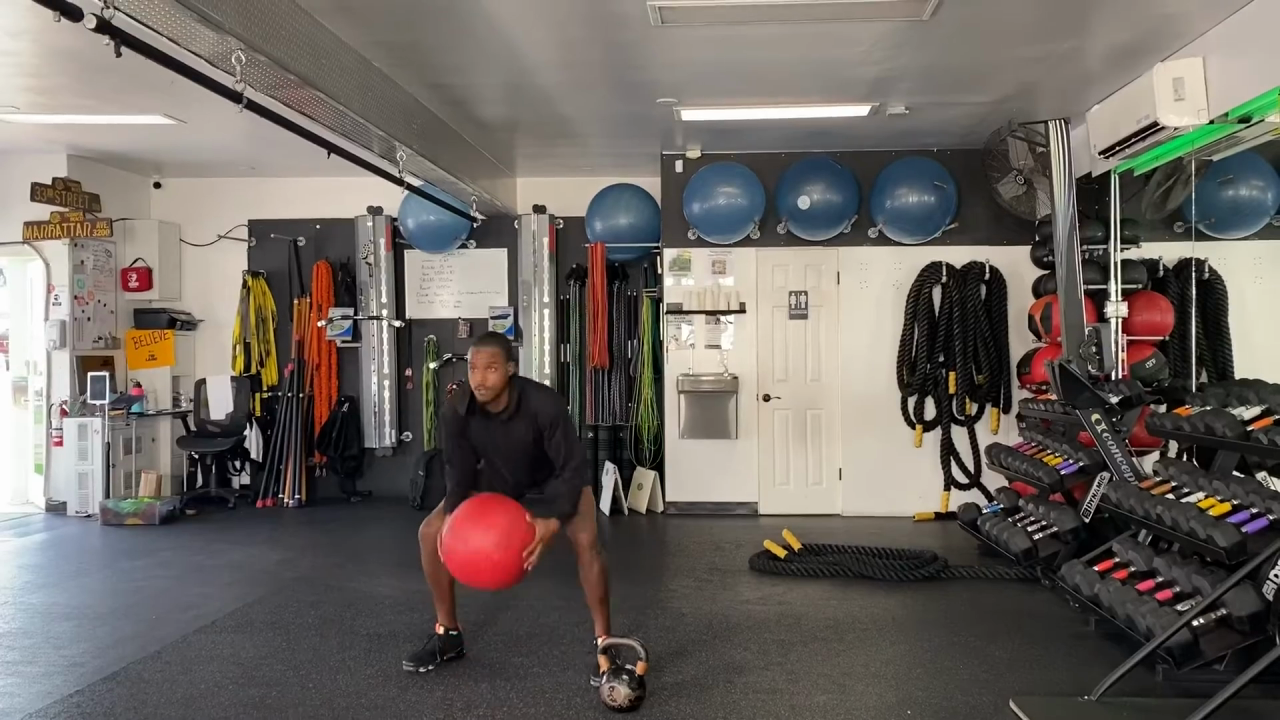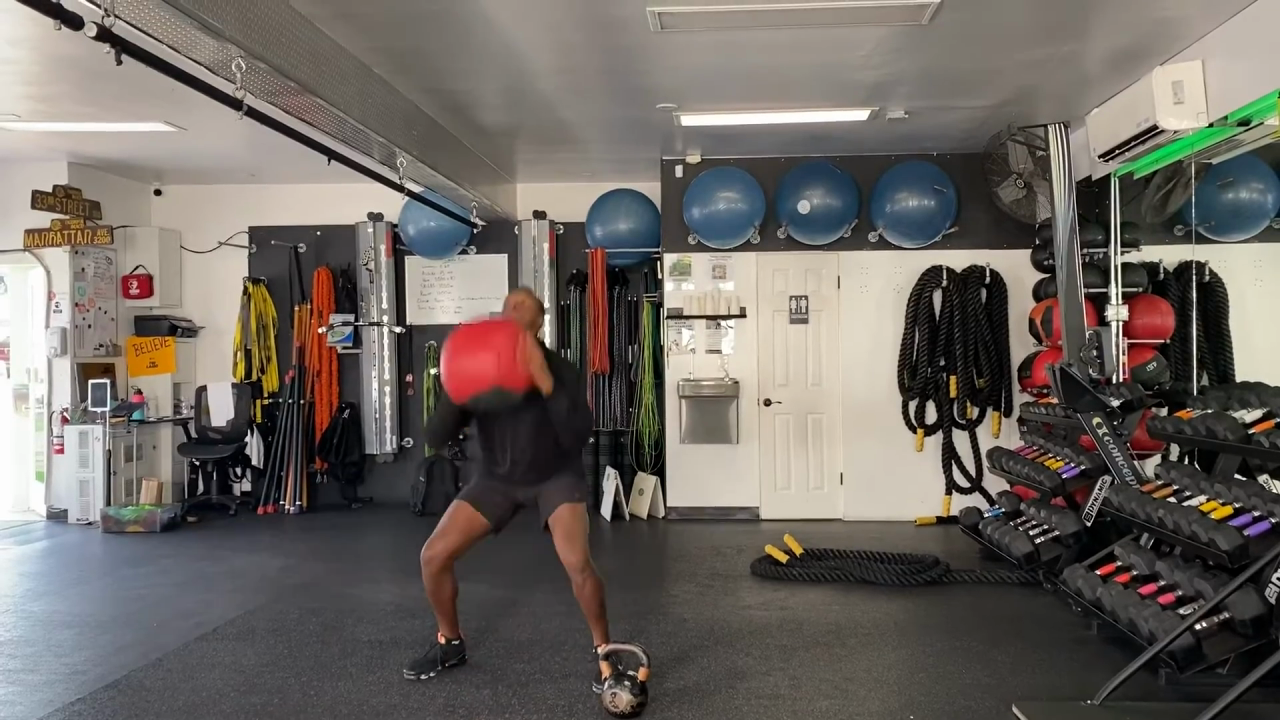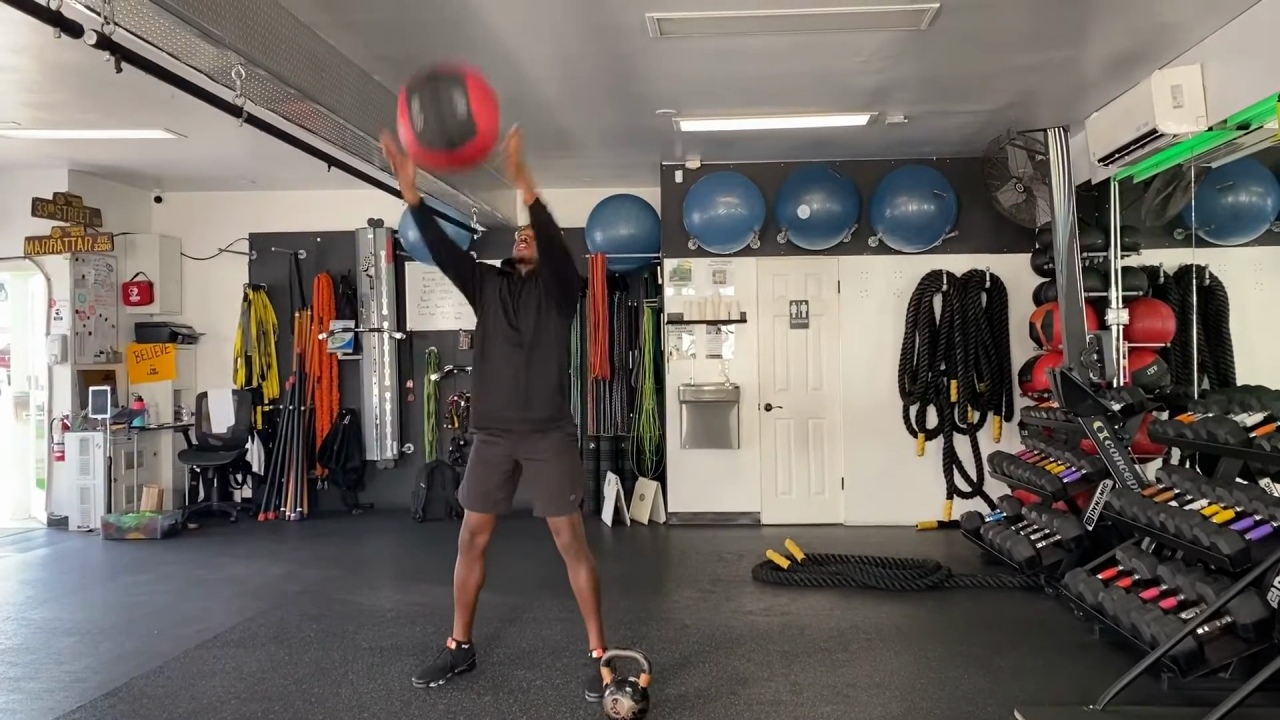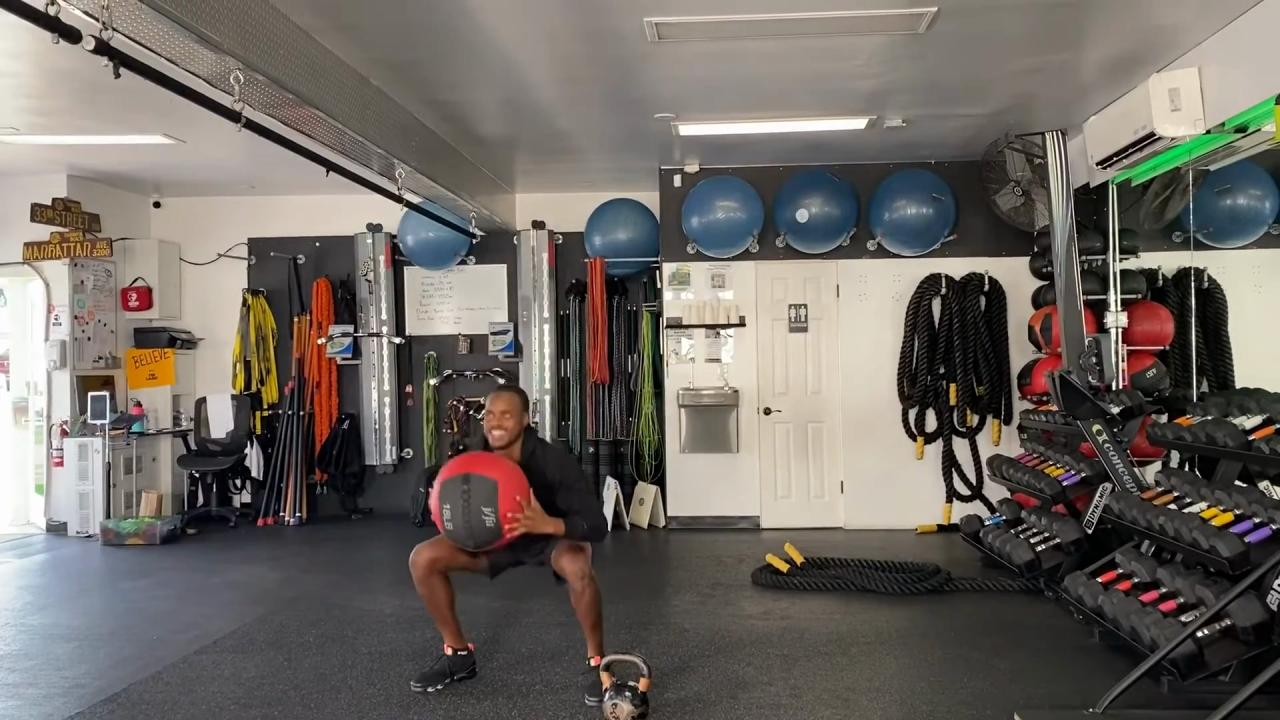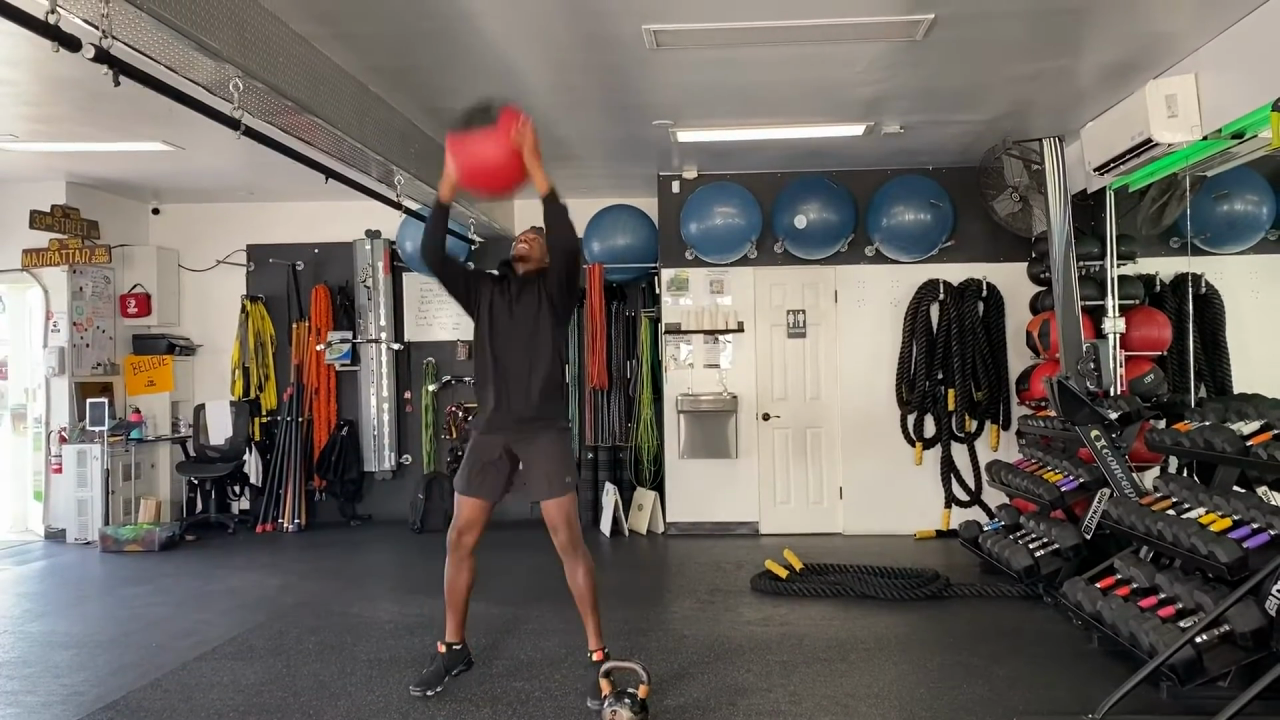
dt=0.7s
person 1, frame 1
left shoulder: (544, 403)
right shoulder: (457, 411)
left elbow: (574, 468)
right elbow: (459, 471)
left wrist: (551, 521)
right wrist: (454, 520)
left hip: (554, 476)
right hip: (496, 476)
left knee: (585, 542)
right knee: (431, 532)
left ankle: (603, 642)
right ankle: (447, 634)
person 1, frame 2
left shoulder: (558, 369)
left elbow: (577, 436)
right elbow: (436, 437)
left wrist: (546, 383)
left hip: (555, 476)
right hip: (496, 477)
left knee: (576, 562)
right knee: (433, 556)
left ankle: (604, 651)
right ankle: (449, 642)
person 1, frame 3
left shoulder: (562, 286)
right shoulder: (487, 283)
left elbow: (558, 251)
right elbow: (443, 251)
left wrist: (532, 197)
right wrist: (414, 193)
left hip: (549, 433)
right hip: (494, 433)
left knee: (571, 545)
right knee: (472, 542)
left ankle: (598, 656)
right ankle: (459, 647)
person 1, frame 4
left shoulder: (554, 461)
left elbow: (596, 525)
left wrist: (546, 524)
left hip: (556, 533)
left knee: (578, 570)
right knee: (423, 559)
left ankle: (596, 662)
right ankle: (458, 653)
person 1, frame 5
left shoulder: (556, 292)
right shoulder: (487, 290)
left elbow: (571, 250)
right elbow: (435, 259)
left wrist: (540, 178)
right wrist: (445, 194)
left hip: (544, 428)
right hip: (491, 428)
left knee: (568, 542)
right knee: (460, 540)
left ankle: (598, 656)
right ankle: (452, 649)
